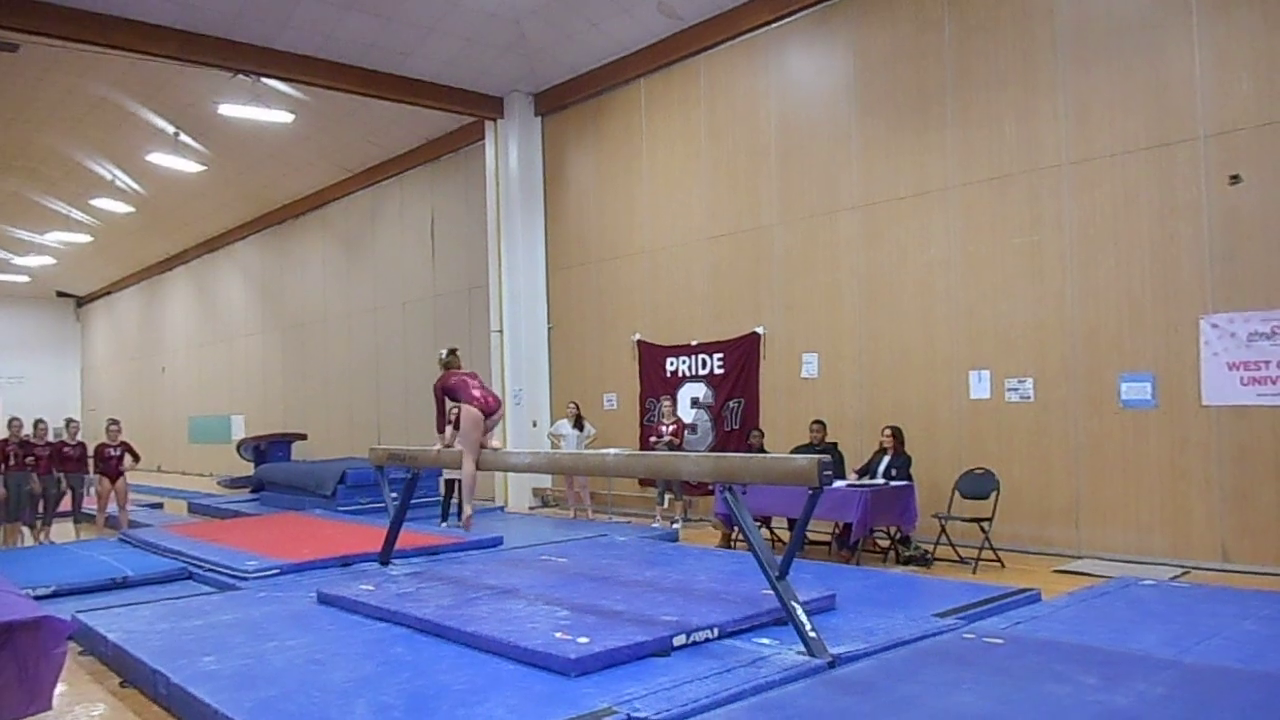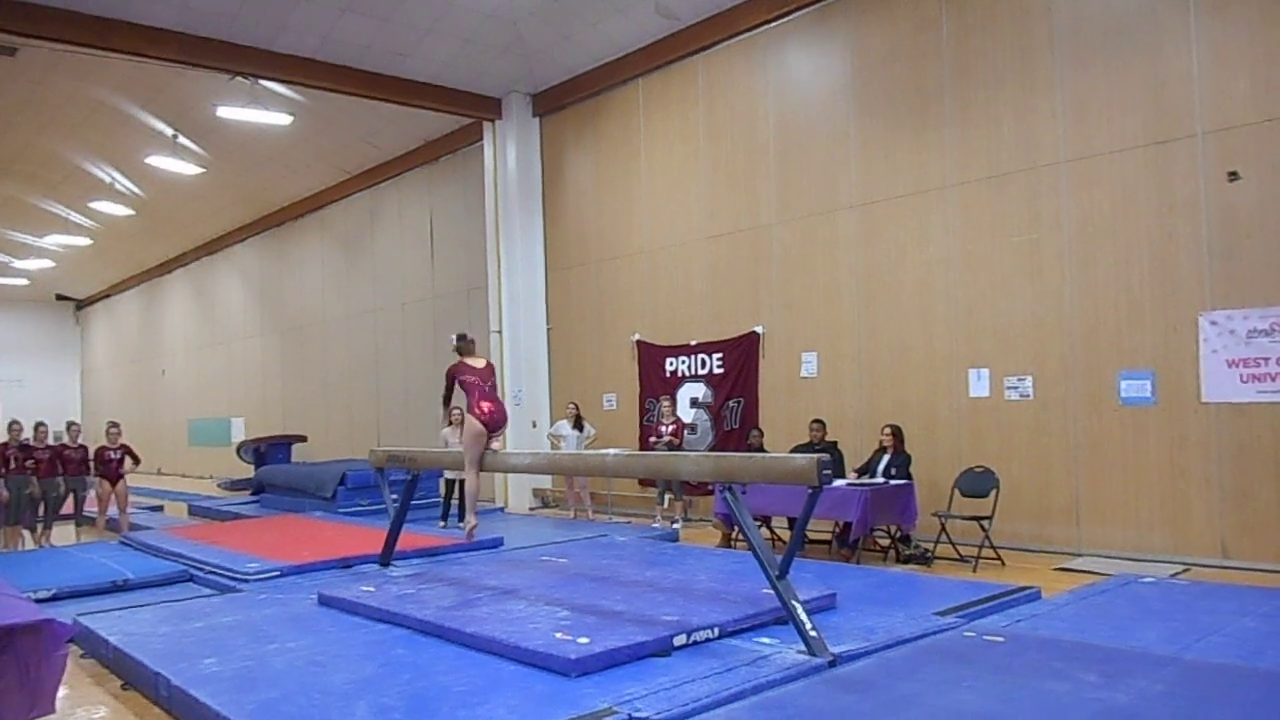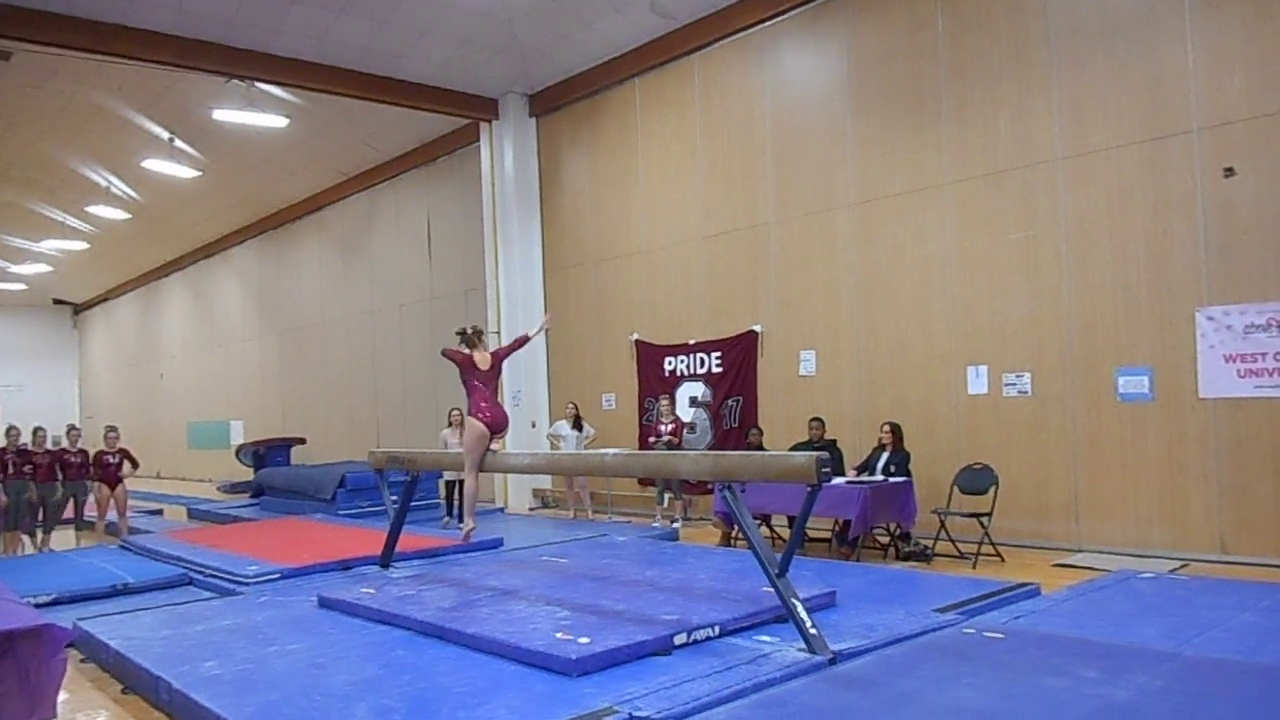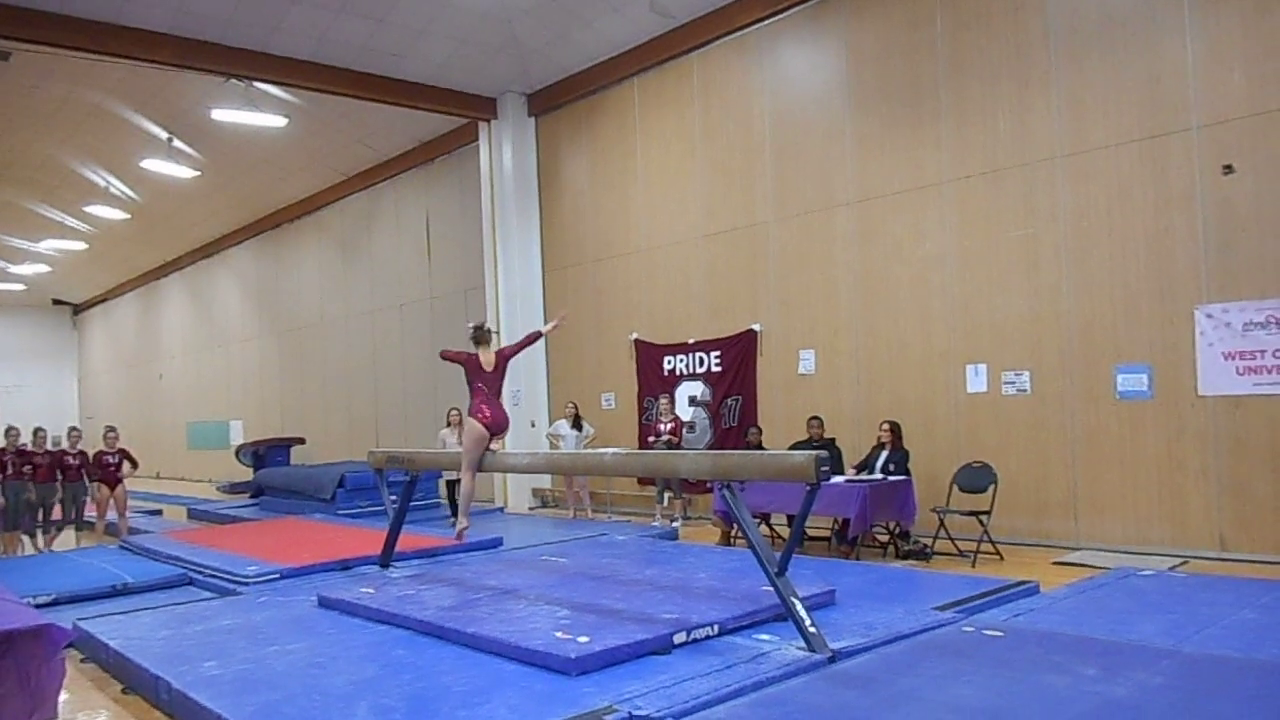
dt=0.2s
person 1, frame 1
left shoulder: (441, 381)
right shoulder: (472, 375)
left elbow: (441, 413)
left wrist: (441, 441)
right wrist: (461, 437)
left hip: (474, 404)
right hip: (494, 403)
left knee: (469, 458)
right knee: (469, 441)
left ankle: (467, 507)
right ankle: (487, 442)
person 1, frame 2
left shoulder: (454, 369)
right shoulder: (489, 365)
left elbow: (448, 395)
left wrist: (446, 411)
left hip: (478, 415)
right hip: (499, 416)
left knee: (471, 470)
left ankle: (471, 517)
right ankle: (490, 443)
person 1, frame 3
left shoulder: (463, 359)
right shoulder: (496, 357)
left elbow: (444, 351)
right elbow: (517, 343)
left wrist: (461, 351)
right wrist: (537, 330)
left hip: (478, 419)
right hip: (501, 419)
left knee: (471, 472)
left ankle: (469, 520)
right ankle: (491, 444)
person 1, frame 4
left shoulder: (468, 359)
right shoulder: (502, 356)
left elbow: (443, 353)
right elbow: (526, 341)
left wrist: (464, 354)
right wrist: (548, 328)
left hip: (479, 419)
right hip: (501, 420)
left knee: (468, 471)
left ankle: (463, 519)
right ankle: (491, 444)
